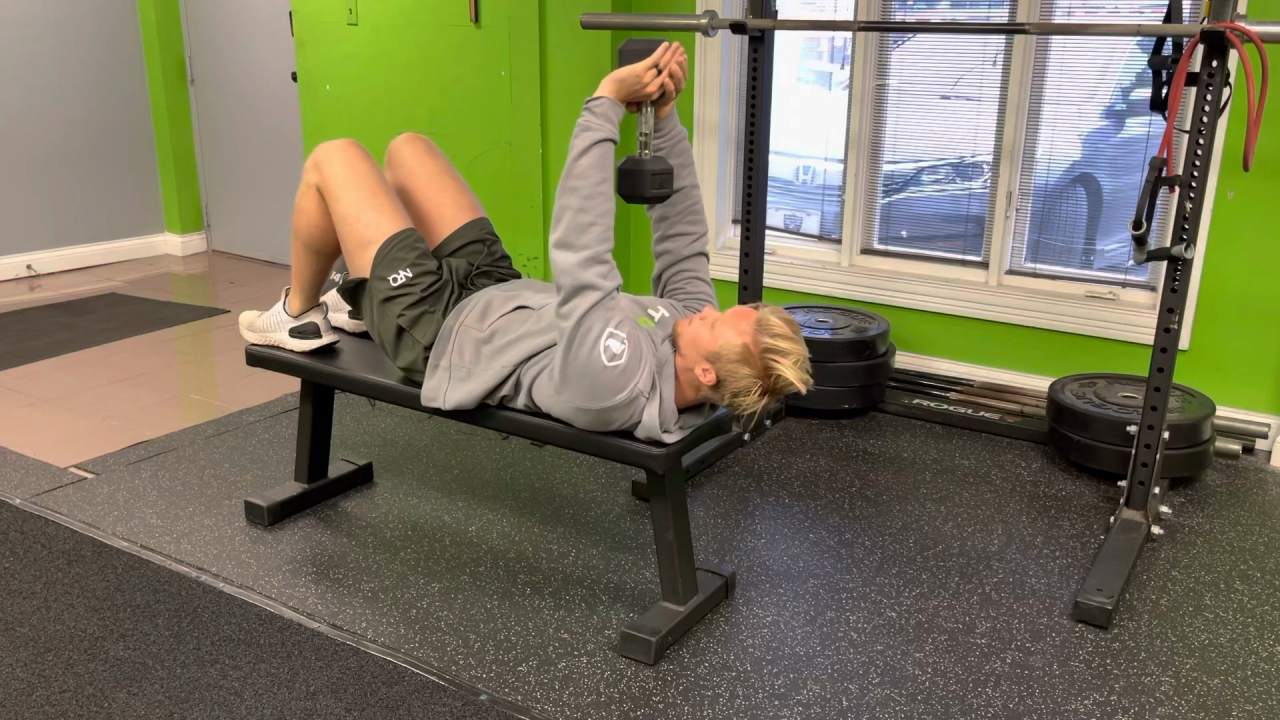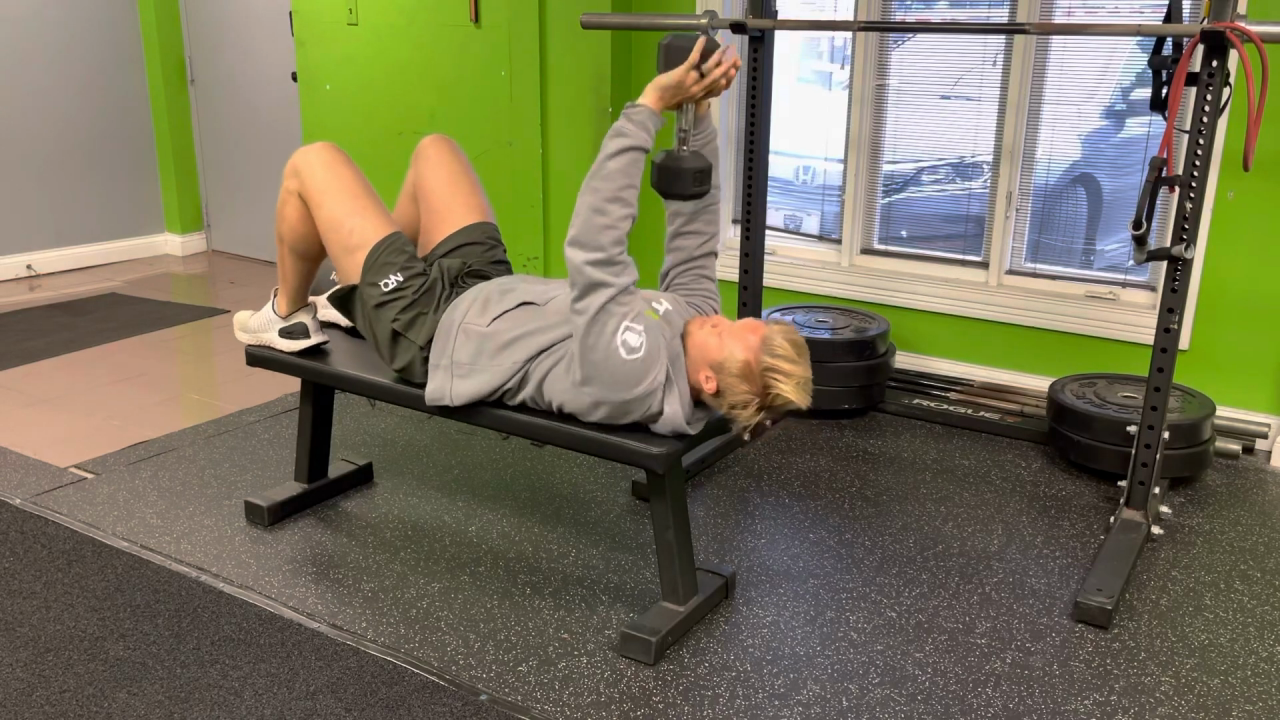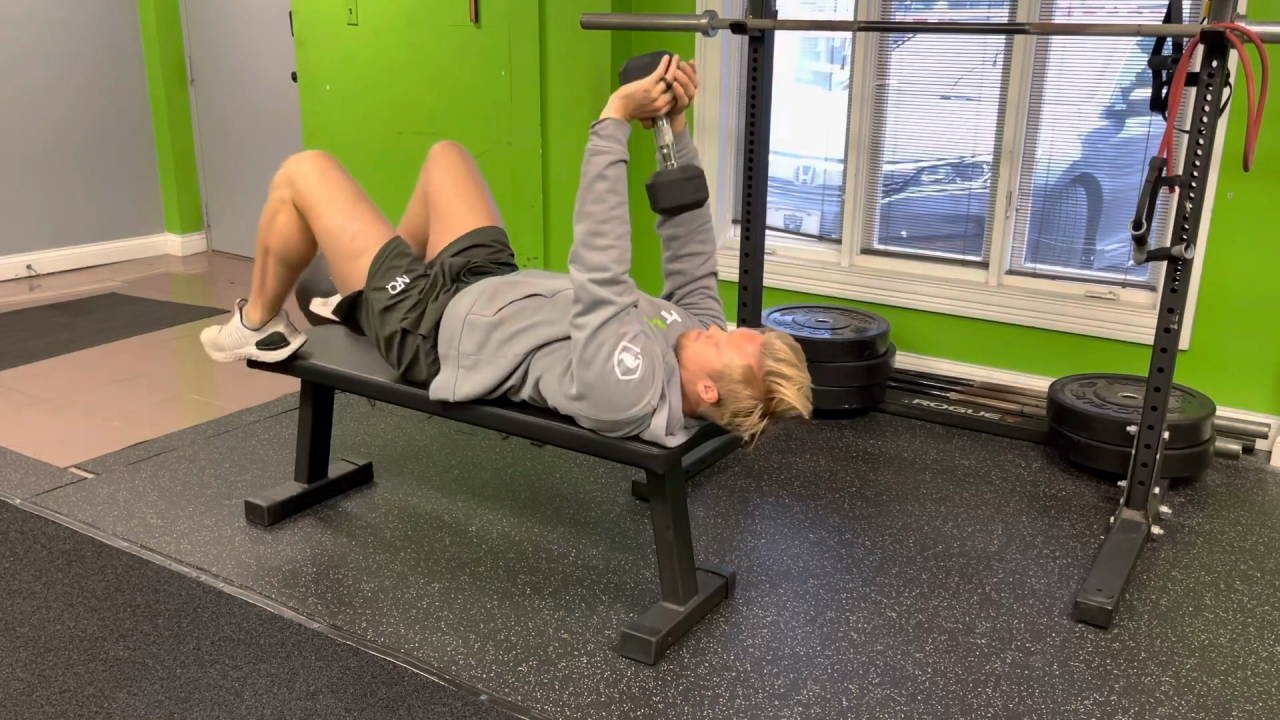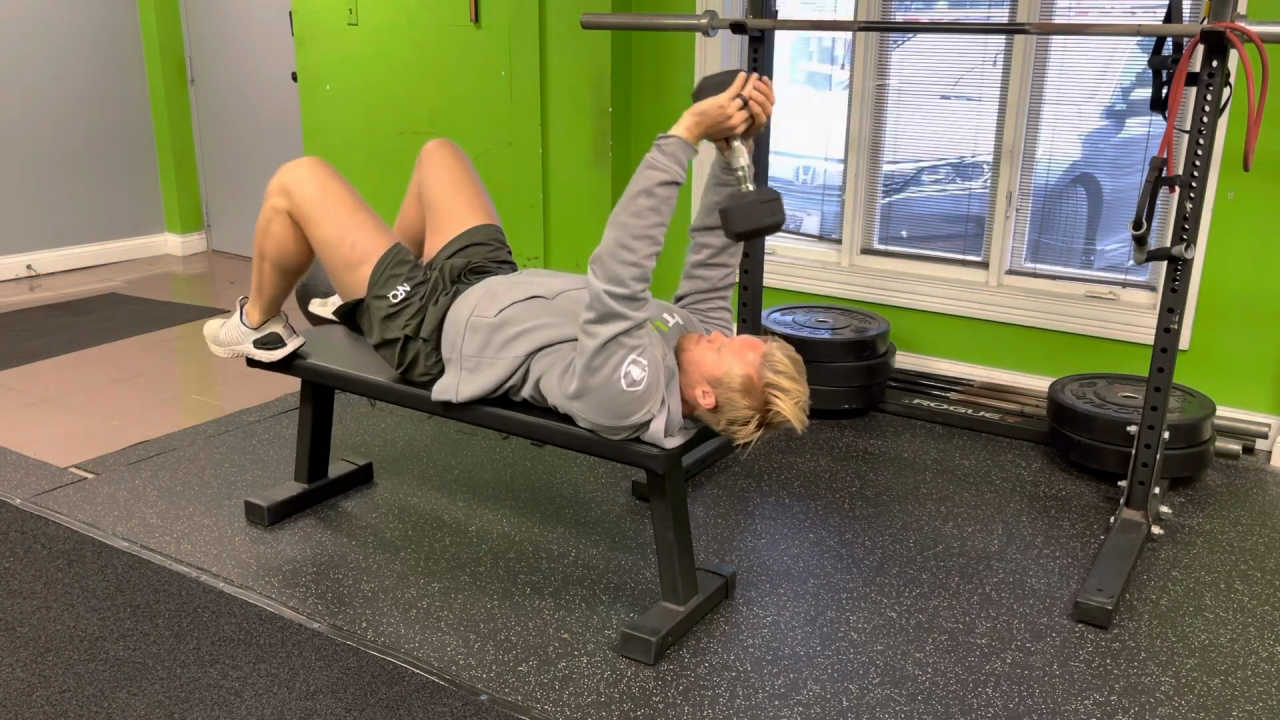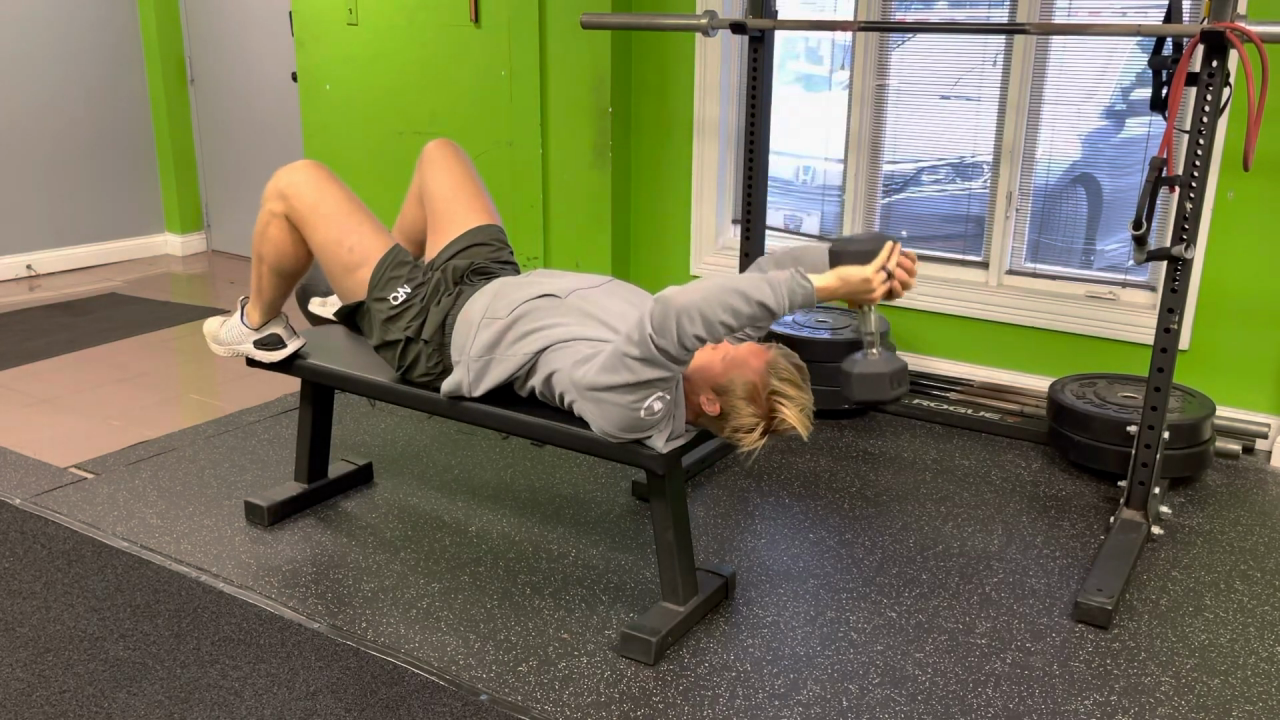
dt=1s
person 1, frame 1
left shoulder: (618, 386)
right shoulder: (699, 342)
left elbow: (578, 253)
right elbow: (683, 239)
left wrist: (606, 101)
right wrist: (663, 112)
left hip: (437, 331)
right hip: (496, 294)
left knee: (332, 159)
right knee: (407, 149)
left ankle: (298, 316)
right ankle: (358, 302)
person 1, frame 2
left shoulder: (632, 379)
right shoulder: (696, 322)
left elbow: (593, 250)
right elbow: (694, 236)
left wrist: (650, 106)
right wrist: (696, 112)
left hip: (430, 329)
right hip: (483, 289)
left knee: (312, 162)
right knee: (435, 148)
left ankle: (289, 317)
right ankle: (355, 297)
person 1, frame 3
left shoulder: (627, 393)
right shoulder: (699, 336)
left elbow: (598, 272)
right elbow: (692, 253)
left wrist: (616, 119)
right wrist: (675, 126)
left hip: (429, 326)
right hip: (490, 285)
left knee: (303, 172)
right knee: (446, 155)
left ankle: (258, 325)
right ankle: (361, 296)
person 1, frame 4
left shoulder: (629, 394)
right shoulder: (707, 344)
left elbow: (618, 283)
right elbow: (713, 261)
left wrist: (685, 132)
right wrist: (730, 146)
left hip: (429, 327)
right hip: (491, 284)
left knee: (296, 181)
right knee: (438, 151)
left ankle: (259, 325)
right ankle: (365, 295)
person 1, frame 5
left shoulder: (642, 405)
right shoulder: (716, 356)
left elbow: (673, 315)
right elbow: (775, 271)
left wrist: (837, 281)
right wrist: (853, 267)
left hip: (434, 329)
right hip: (494, 285)
left knee: (292, 184)
right knee: (439, 152)
left ankle: (259, 326)
right ankle: (364, 292)
